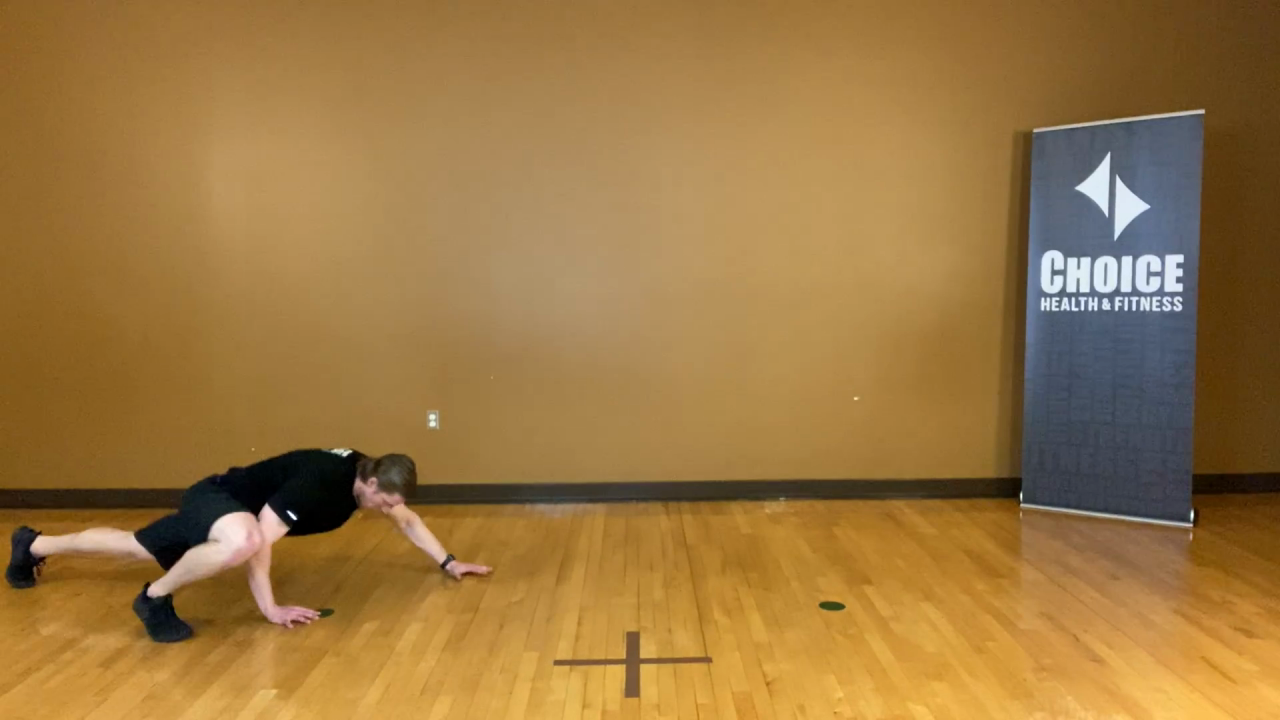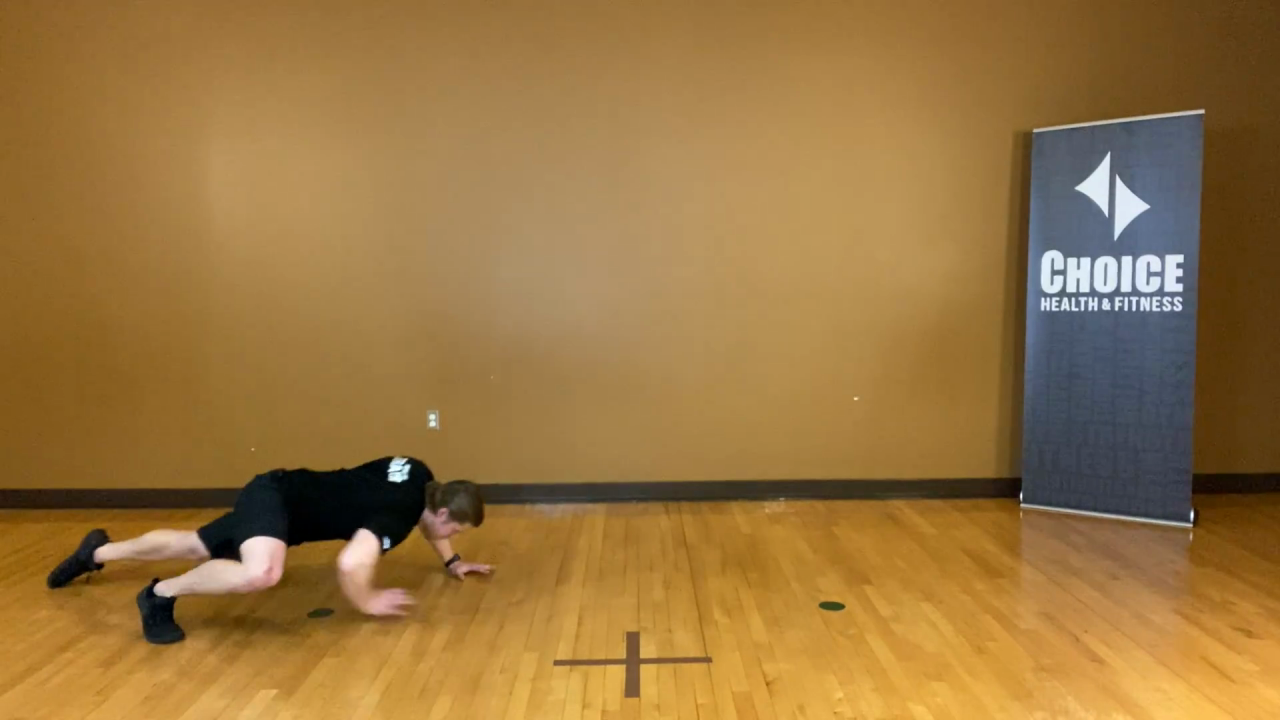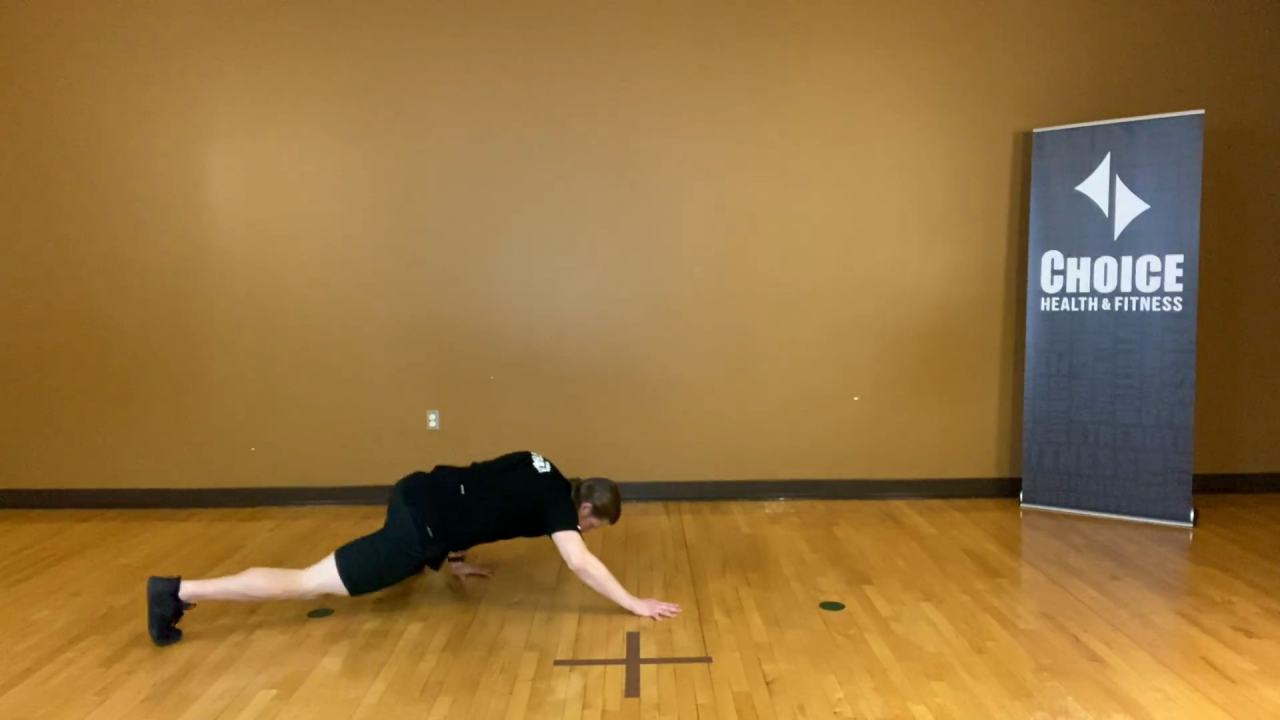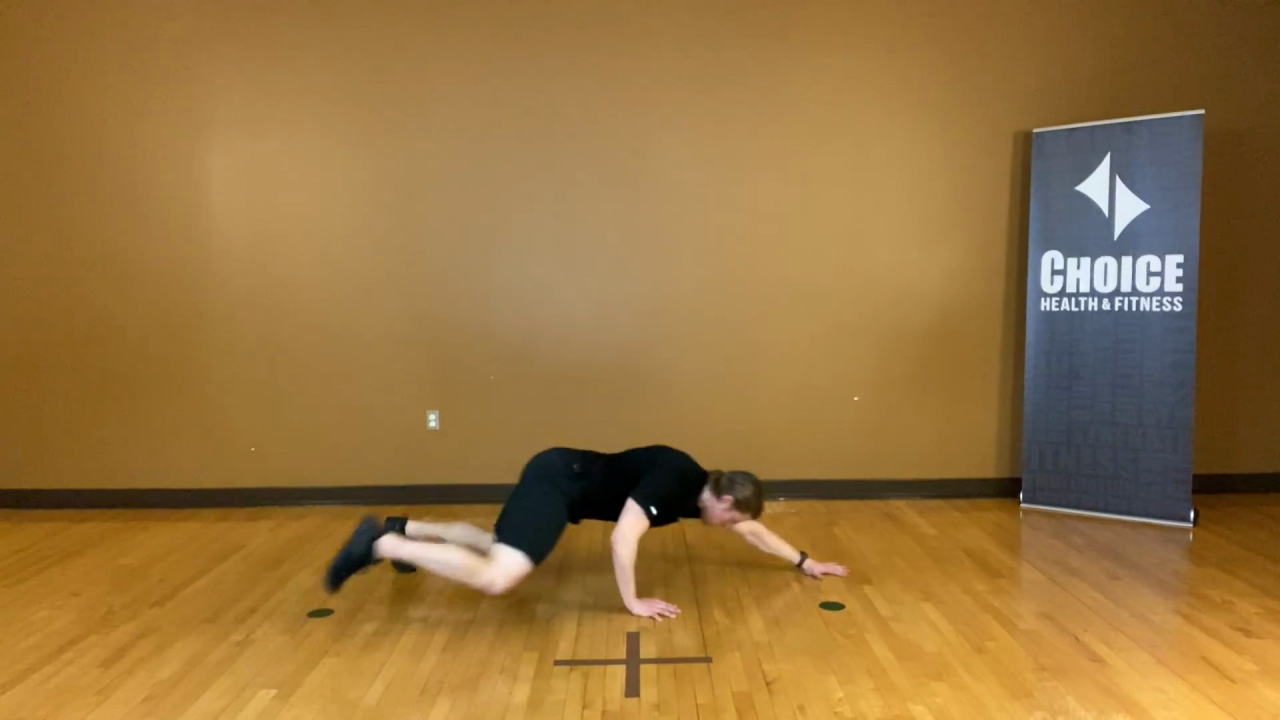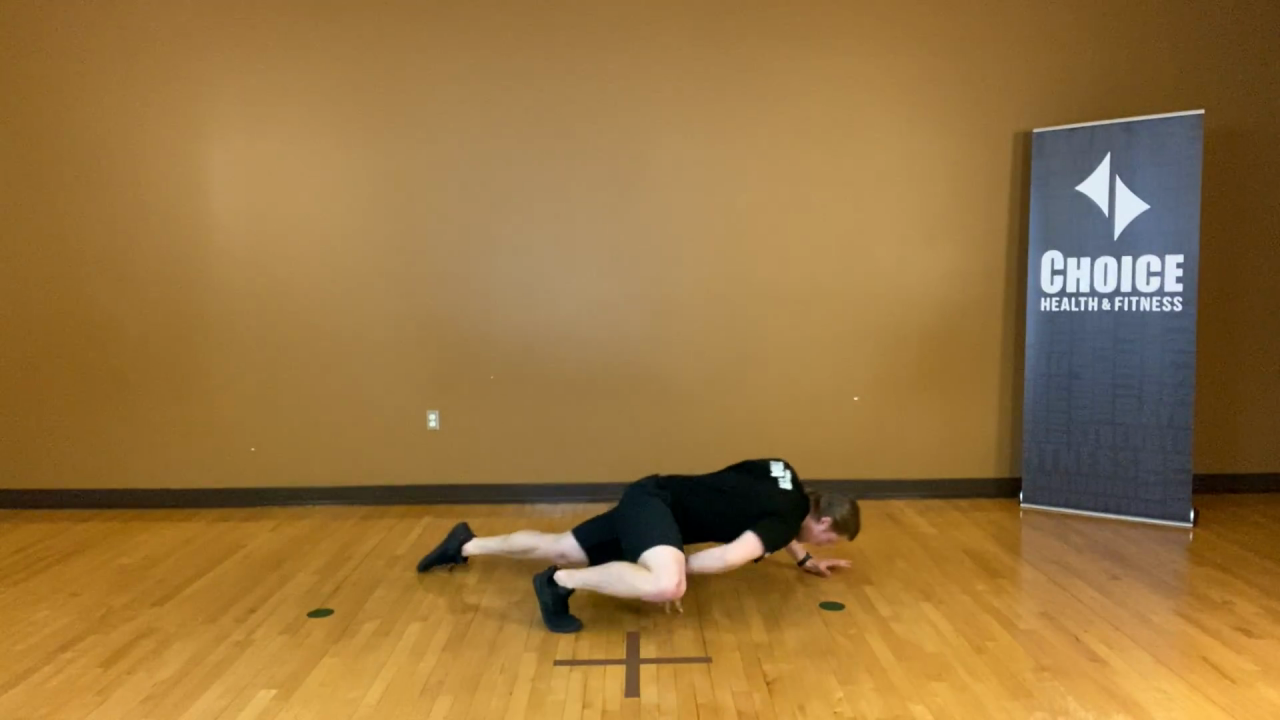
dt=1s
person 1, frame 1
left shoulder: (368, 478)
right shoulder: (317, 484)
left elbow: (408, 520)
right elbow: (257, 544)
left wrist: (448, 562)
right wrist: (270, 609)
left hip: (222, 506)
right hip: (211, 499)
left knee: (133, 548)
right knee: (244, 539)
left ankle: (32, 546)
right ankle: (156, 597)
person 1, frame 2
left shoulder: (421, 479)
right shoulder: (396, 513)
right elbow: (351, 567)
left wrist: (452, 561)
right wrist: (369, 602)
left hip: (278, 493)
right hip: (274, 499)
left knee: (188, 546)
right knee: (262, 572)
left ankle: (99, 552)
right ankle: (161, 595)
person 1, frame 3
left shoulder: (537, 470)
right shoulder: (556, 501)
right elbow: (580, 562)
left wrist: (458, 560)
right wrist: (634, 603)
left hip: (416, 489)
right hip: (417, 532)
right knee: (309, 583)
right ankle: (176, 591)
person 1, frame 4
left shoulder: (701, 487)
right shoulder: (673, 479)
left elbow: (751, 527)
right elbow: (623, 538)
left wrist: (803, 561)
right wrist: (632, 601)
left hip: (560, 480)
right hip: (558, 477)
left knee: (495, 543)
right knee: (496, 577)
left ankle: (402, 530)
right ankle: (378, 543)
person 1, frame 5
left shoulder: (786, 476)
right shoulder: (784, 520)
right elbow: (730, 555)
left wrist: (803, 560)
right wrist: (676, 575)
left hip: (653, 495)
right hip: (651, 503)
left knee: (560, 548)
right knee: (666, 585)
left ankle: (467, 545)
right ankle: (560, 583)
